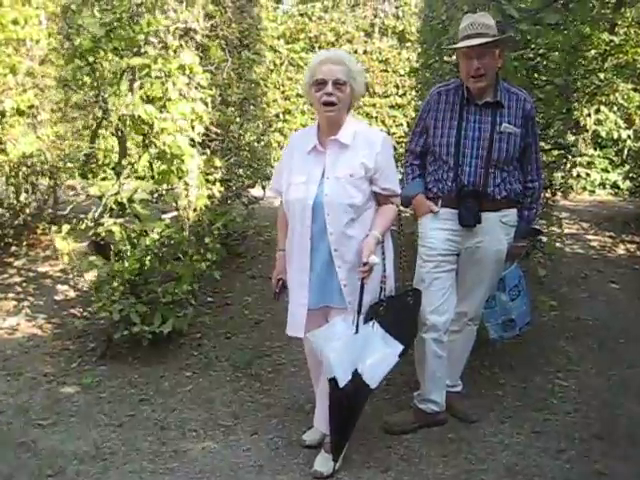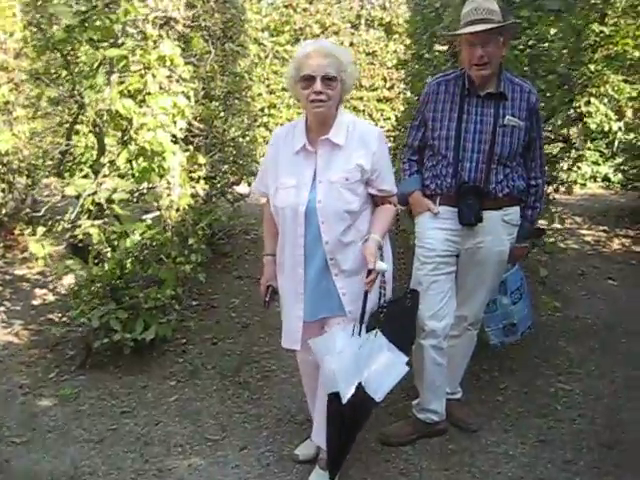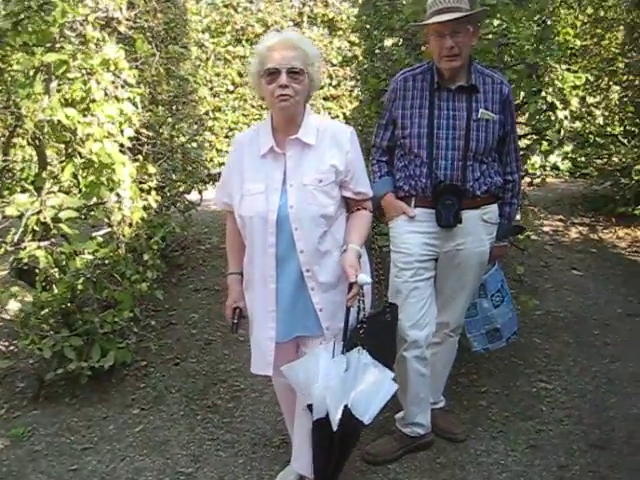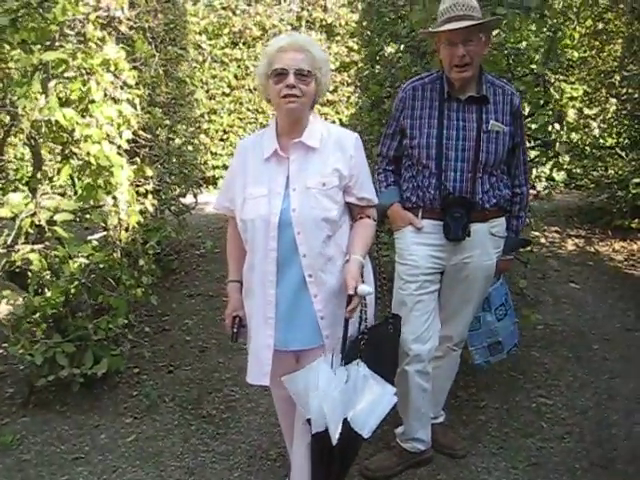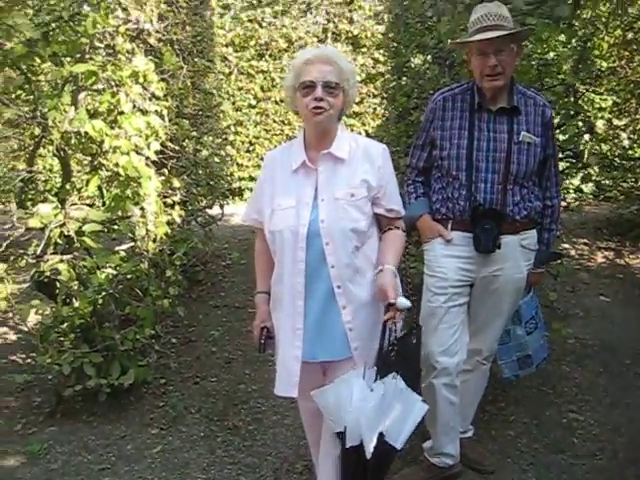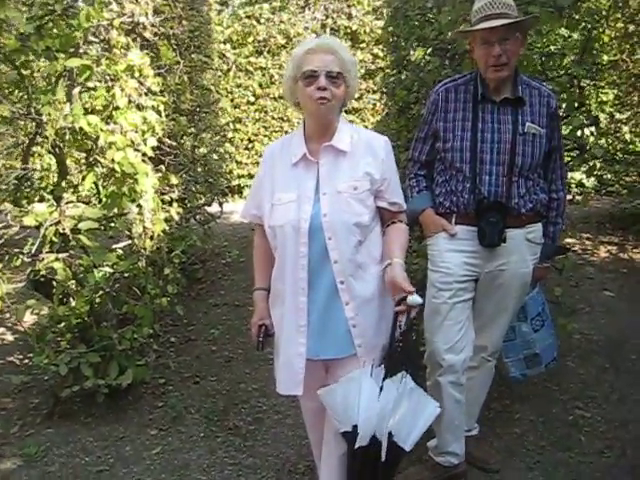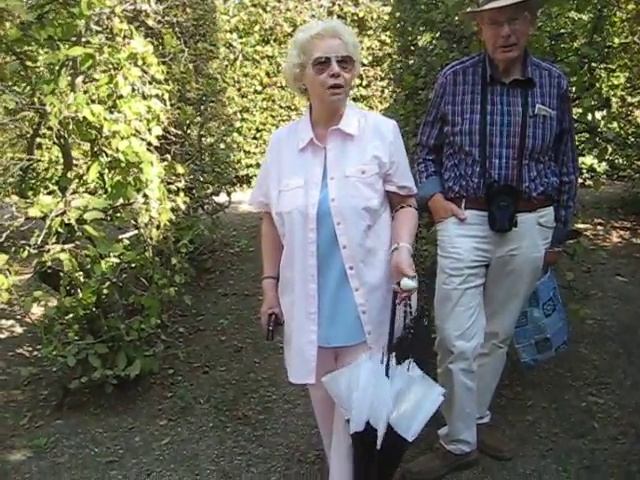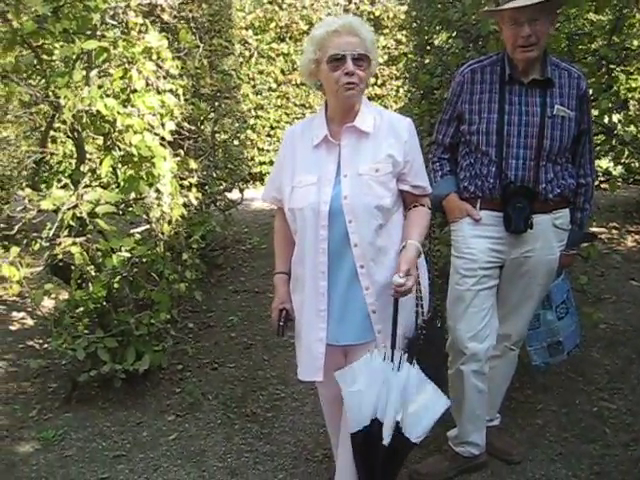
dt=0.4s
person 1, frame 1
left shoulder: (521, 105)
right shoulder: (438, 98)
left elbow: (531, 174)
right elbow: (414, 154)
left wrist: (522, 229)
right wrist: (415, 194)
left hip: (493, 223)
right hip: (441, 217)
left knee: (467, 313)
right knee: (433, 315)
left ankle: (450, 386)
right ankle: (429, 402)
person 1, frame 2
left shoulder: (525, 97)
right shoulder: (437, 89)
left elbow: (535, 170)
right elbow: (412, 149)
left wrist: (525, 230)
right wrist: (412, 192)
left hip: (495, 222)
right hip: (439, 216)
left knee: (468, 318)
right knee: (431, 320)
left ankle: (449, 393)
right ankle: (429, 411)
person 1, frame 3
left shoulder: (497, 89)
right shoulder: (404, 85)
left elbow: (509, 165)
right elbow: (380, 150)
left wrist: (503, 229)
right wrist: (384, 194)
left hip: (473, 222)
right hip: (414, 219)
left knee: (448, 323)
right knee: (413, 329)
left ankle: (432, 403)
right ankle: (414, 424)
person 1, frame 4
left shoulder: (507, 100)
right shoulder: (413, 93)
left elbow: (518, 176)
right elbow: (387, 159)
left wrist: (510, 240)
right wrist: (391, 205)
left hip: (481, 235)
right hip: (422, 230)
left knee: (451, 337)
right knee: (415, 342)
left ankle: (432, 417)
right ankle: (414, 440)
person 1, frame 5
left shoulder: (538, 111)
right shoulder: (443, 104)
left elbow: (549, 189)
right elbow: (415, 171)
left wrist: (540, 256)
right wrist: (420, 216)
left hip: (512, 248)
right hip: (451, 242)
left knee: (480, 351)
right knee: (442, 356)
left ankle: (460, 433)
person 1, frame 6
left shoulder: (543, 101)
right shoulder: (445, 95)
left elbow: (555, 181)
right elbow: (417, 164)
left wrist: (546, 248)
right wrist: (423, 211)
left hip: (517, 241)
right hip: (454, 236)
left knee: (487, 346)
right knee: (447, 353)
left ankle: (466, 431)
person 1, frame 7
left shoulder: (554, 83)
right shoulder: (453, 79)
left elbow: (566, 165)
right elbow: (426, 150)
left wrist: (558, 234)
right wrist: (432, 197)
left hip: (528, 226)
right hip: (465, 221)
left knee: (497, 334)
right knee: (458, 340)
left ankle: (478, 419)
right ankle: (458, 441)
person 1, frame 8
left shoulder: (573, 84)
right shoulder: (471, 77)
left elbow: (582, 167)
right elbow: (441, 148)
left wrist: (573, 236)
right wrist: (447, 196)
left hip: (544, 228)
right hip: (480, 222)
left knee: (509, 336)
right knee: (470, 341)
left ankle: (487, 422)
person 2, frame 1
left shoulder: (373, 141)
right shoulder: (296, 143)
left elbow: (389, 201)
right elbow: (285, 205)
left wrist: (373, 237)
right wrist: (281, 254)
left hip: (352, 266)
right hip: (308, 266)
right knee: (314, 347)
left ankle: (332, 433)
right ankle: (327, 419)
person 2, frame 2
left shoulder: (368, 137)
right shoulder: (281, 140)
left elbow: (386, 201)
right elbow: (272, 206)
left wrist: (372, 241)
right wrist: (269, 258)
left hip: (349, 274)
right hip: (301, 274)
right knee: (309, 357)
right ankle: (322, 432)
person 2, frame 3
left shoulder: (339, 138)
right shoulder: (244, 145)
left elbow: (360, 205)
right elbow: (235, 218)
left wrist: (351, 250)
right wrist: (235, 277)
left hip: (325, 287)
right hip: (271, 290)
right knee: (285, 379)
person 2, frame 4
left shoulder: (344, 144)
right shoulder: (248, 150)
left elbow: (364, 214)
right elbow: (236, 225)
left wrist: (354, 260)
right wrist: (234, 287)
left hip: (327, 298)
right hip: (271, 299)
right knee: (284, 393)
person 2, frame 5
left shoulder: (372, 156)
right shoulder: (276, 162)
left elbow: (392, 226)
right elbow: (264, 238)
left wrist: (386, 272)
right wrist: (262, 298)
left hip: (354, 311)
right hip: (298, 313)
right knee: (312, 407)
person 2, frame 6
left shoulder: (374, 148)
right shoulder: (275, 156)
left elbow: (395, 219)
right elbow: (263, 231)
left wrist: (394, 266)
right wrist: (260, 295)
left hip: (357, 310)
right hip: (299, 311)
right knee: (314, 408)
person 2, frame 7
left shoulder: (381, 131)
right shoulder: (282, 141)
left elbow: (404, 202)
right elbow: (272, 220)
left wrist: (402, 250)
right wrist: (270, 284)
left hip: (367, 297)
right hip: (309, 299)
right knee: (324, 398)
person 2, frame 8
left shoulder: (397, 130)
right shoulder: (296, 138)
left elbow: (418, 202)
right elbow: (284, 216)
left wrist: (410, 248)
right wrist: (281, 280)
left hip: (378, 295)
right hip: (320, 296)
right knee: (333, 396)
